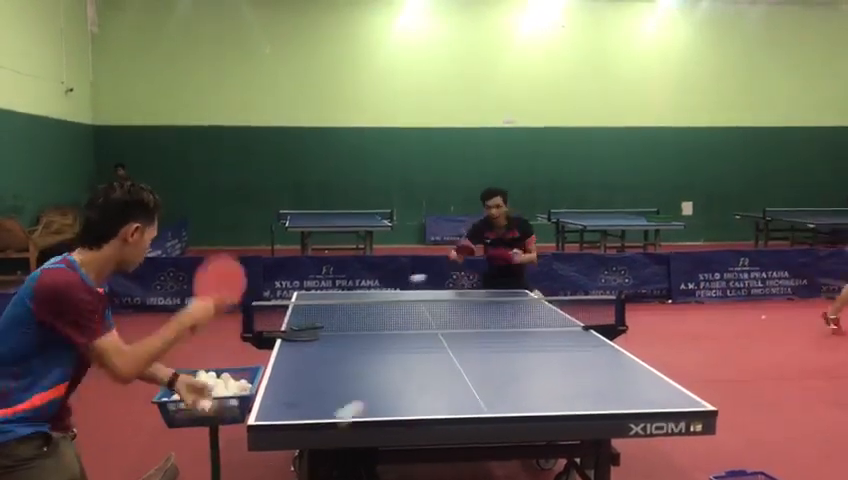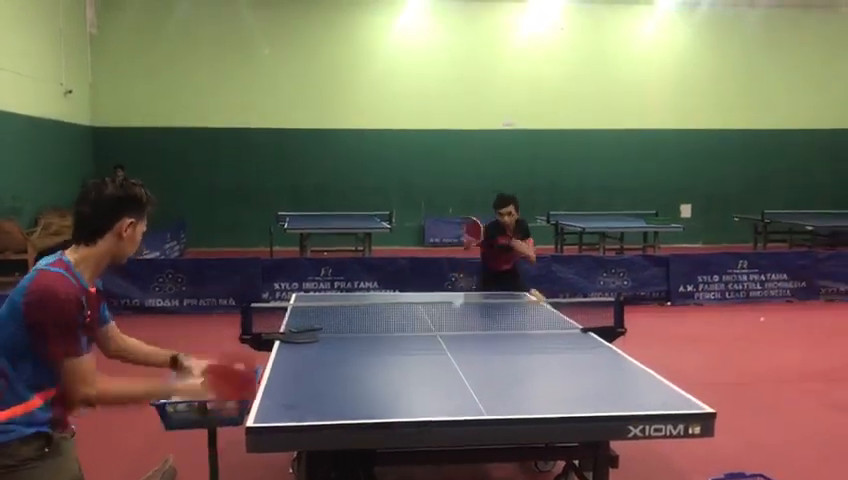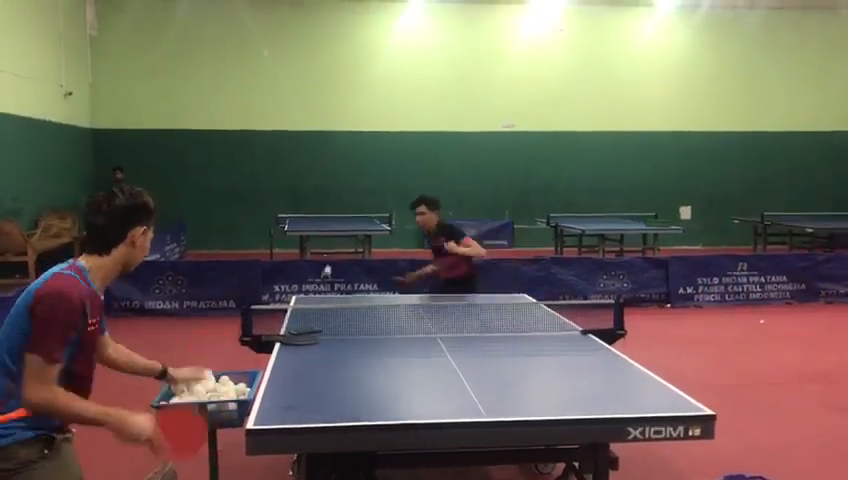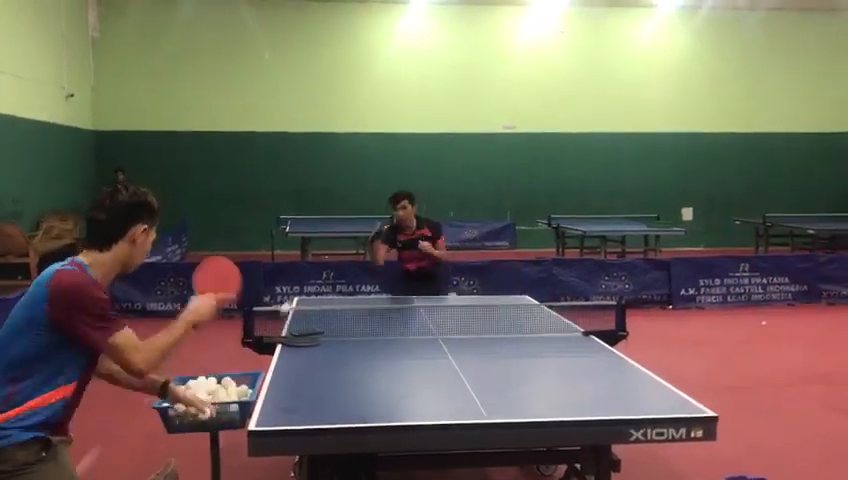
dt=0.4s
person 1, frame 1
left shoulder: (88, 282)
right shoulder: (61, 285)
left elbow: (116, 352)
right elbow: (124, 367)
left wrist: (172, 378)
right wrist: (186, 320)
left hip: (46, 430)
person 1, frame 2
left shoulder: (84, 281)
right shoulder: (55, 290)
left elbow: (113, 342)
right elbow: (87, 390)
left wrist: (179, 361)
right wrist: (172, 389)
left hip: (47, 433)
person 1, frame 3
left shoulder: (89, 288)
right shoulder: (65, 295)
left elbow: (103, 349)
right elbow: (35, 394)
left wrist: (166, 372)
right wrist: (120, 421)
left hip: (43, 436)
person 1, frame 4
left shoulder: (74, 276)
right shoulder: (74, 286)
left elbow: (104, 361)
right elbow: (138, 361)
left wrist: (166, 389)
right wrist: (190, 319)
left hip: (32, 434)
